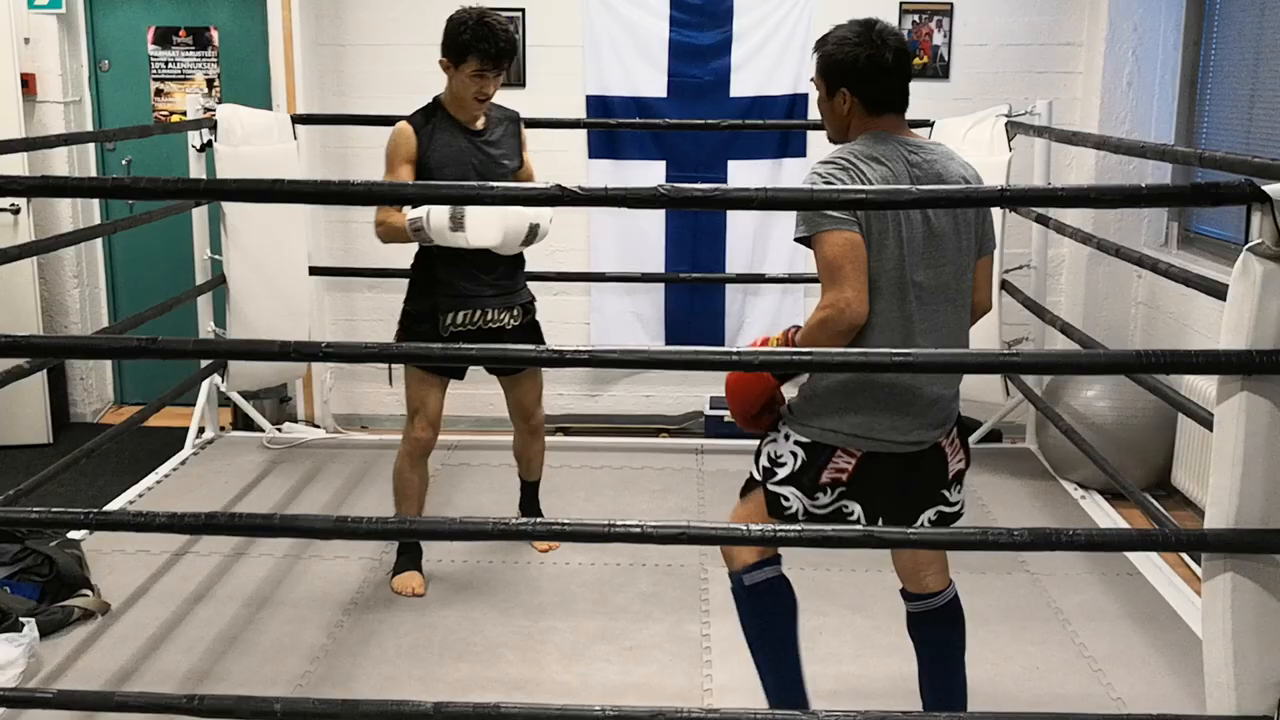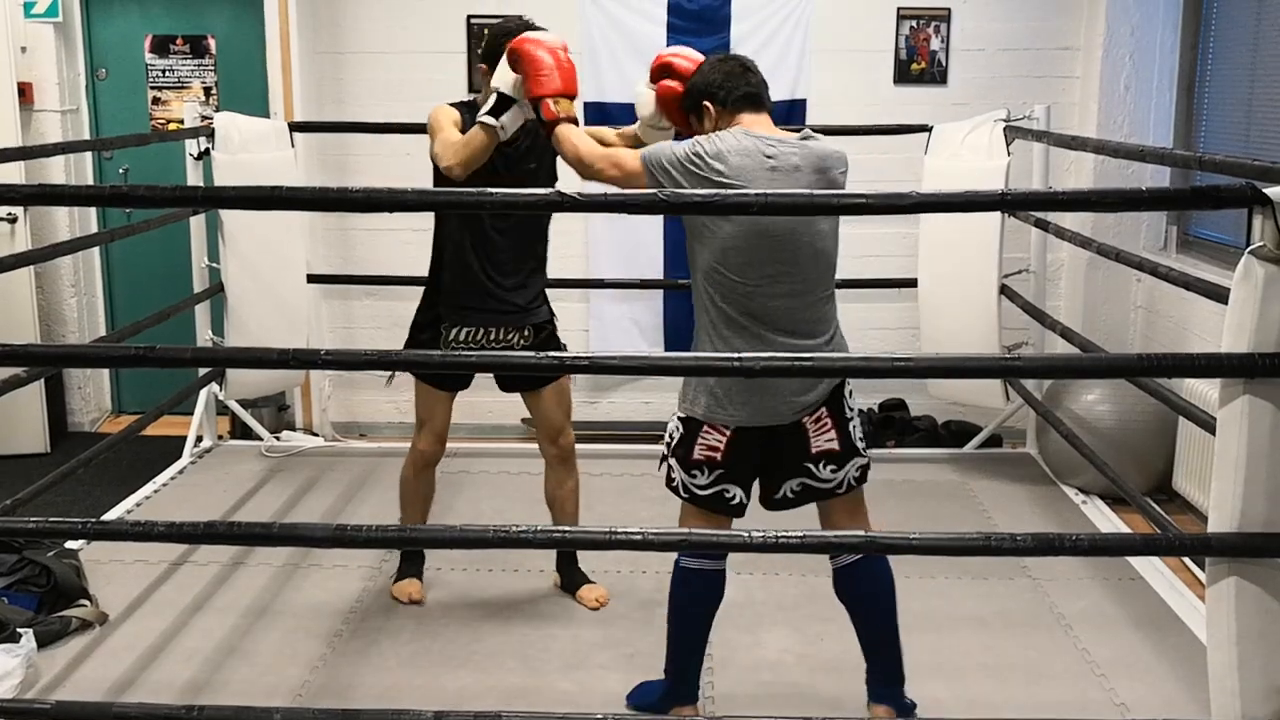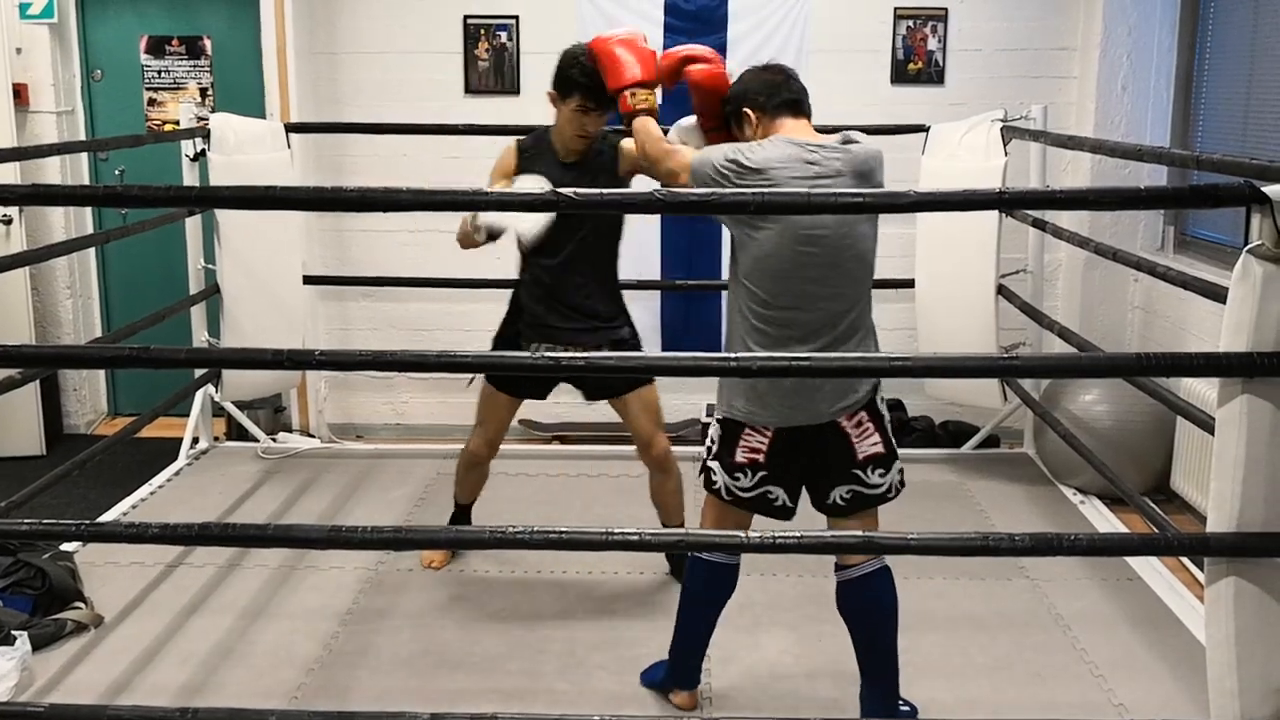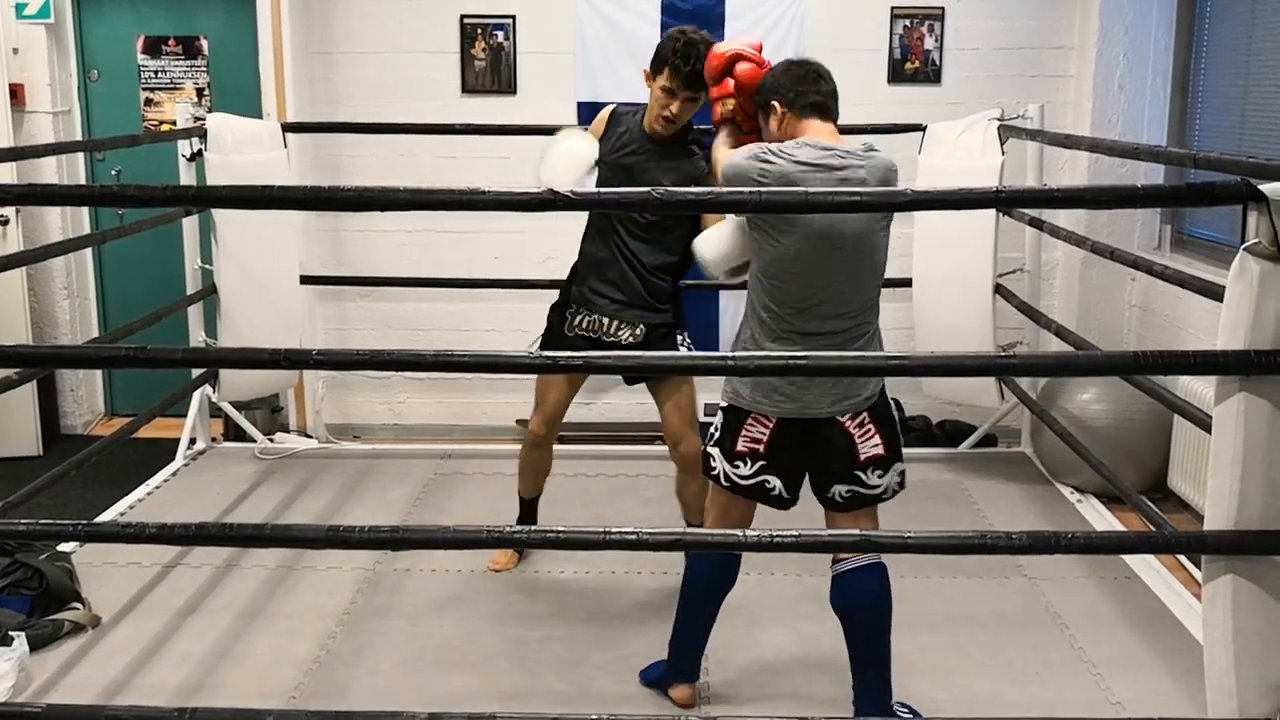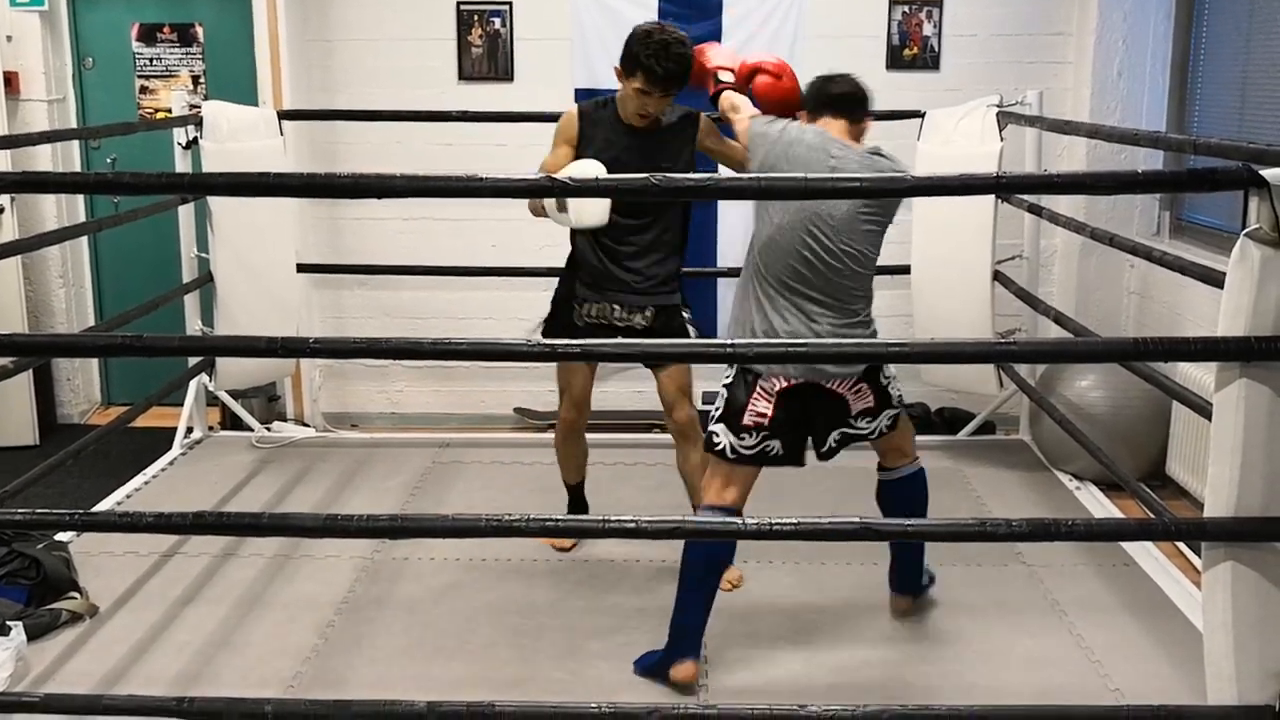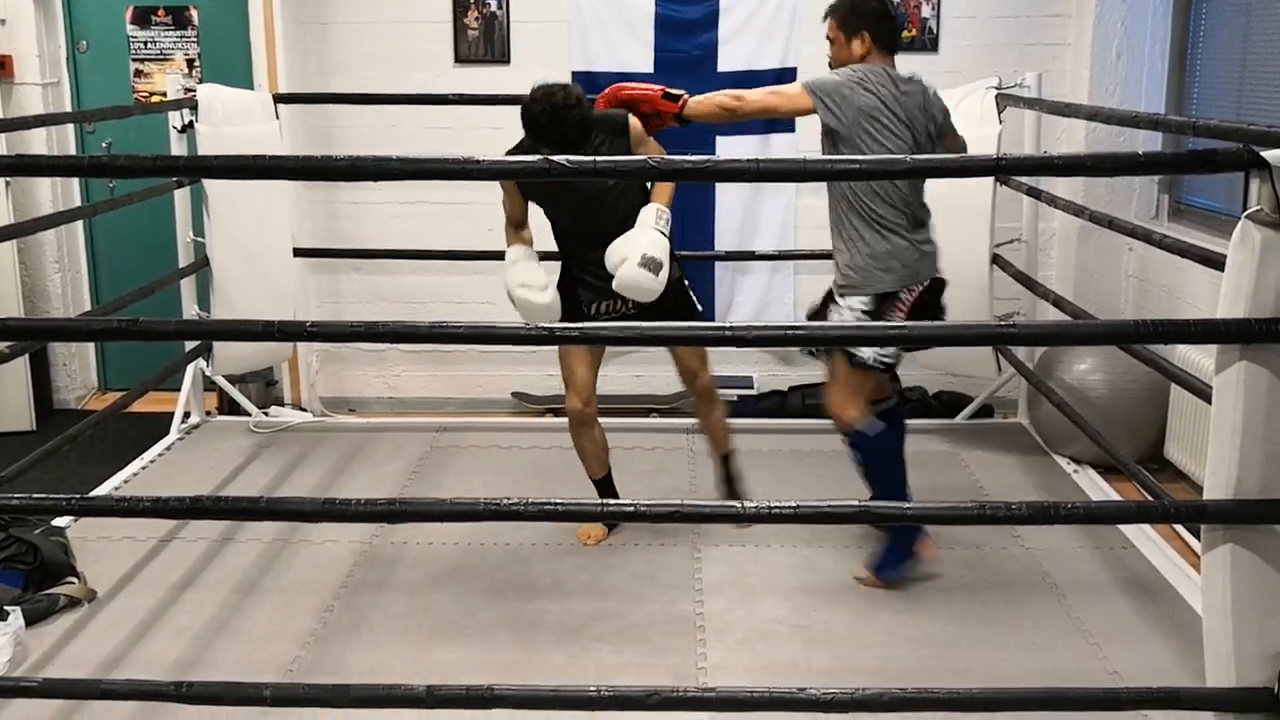
dt=0.7s
person 1, frame 1
left shoulder: (838, 174)
right shoulder: (962, 176)
left elbow: (846, 309)
right elbow: (978, 300)
left wrist: (782, 354)
left hip: (841, 423)
right hip: (930, 420)
left knee: (746, 545)
right knee: (926, 577)
left ankle: (791, 712)
right ankle: (948, 710)
person 1, frame 2
left shoulder: (701, 160)
right shoulder: (828, 160)
left elbow: (595, 164)
left wrist: (553, 107)
right wrist: (695, 88)
left hip: (725, 400)
right hip: (817, 391)
left knee: (702, 542)
right knee: (851, 533)
person 1, frame 3
left shoulder: (739, 167)
right shoulder: (865, 160)
left elbow: (659, 156)
left wrist: (634, 97)
right wrist: (716, 89)
left hip: (759, 403)
right hip: (848, 399)
left knee: (719, 538)
right knee: (860, 549)
person 1, frame 4
left shoulder: (759, 166)
right shoulder: (881, 170)
left elbow: (725, 157)
left wrist: (731, 115)
right wrist: (764, 89)
left hip: (765, 393)
right hip: (852, 392)
left knee: (720, 528)
right knee: (857, 544)
person 1, frame 5
left shoulder: (783, 140)
right shoulder: (888, 181)
left elbow: (736, 112)
left wrist: (724, 79)
right wrist: (783, 95)
left hip: (768, 357)
right hip: (848, 360)
left knee: (722, 496)
right knee: (900, 453)
left ankle: (683, 653)
right ankle: (909, 585)
person 1, frame 6
left shoulder: (844, 88)
right shoulder: (922, 96)
left elbow: (744, 104)
right elbow: (957, 150)
left wrist: (672, 104)
left hip: (876, 277)
right hip: (915, 272)
left knee: (844, 403)
right knee: (878, 388)
left ankle: (905, 533)
right ankle: (891, 505)
person 2, frame 1
left shoulder: (510, 124)
right shoulder: (412, 134)
right elbow: (386, 226)
left wrist: (533, 220)
right wrist: (430, 223)
left hip: (508, 299)
right hip: (439, 305)
left knee: (530, 421)
right knee: (421, 435)
left ankle: (529, 504)
right ankle: (408, 552)
person 2, frame 2
left shoulder: (550, 128)
right shoulder: (452, 120)
right elbow: (455, 165)
right wrist: (507, 103)
left hip: (524, 315)
right hip: (451, 316)
left knee: (559, 443)
right knee: (427, 447)
left ankle: (566, 565)
right ankle: (411, 557)
person 2, frame 3
left shoulder: (623, 153)
right shoulder: (521, 154)
right elbow: (465, 237)
right wrist: (490, 221)
left hip: (605, 330)
right hip: (534, 327)
left knee: (658, 451)
right knee: (483, 444)
left ankle: (680, 555)
right ankle: (457, 526)
person 2, frame 4
left shoulder: (705, 163)
right shoulder: (613, 120)
right elbow: (570, 166)
right wrist: (564, 166)
left hip: (653, 317)
right hip: (584, 303)
left knee: (687, 448)
right knee: (540, 429)
right ankle: (524, 528)
person 2, frame 5
left shoulder: (688, 128)
right shoulder: (577, 122)
left elbow: (746, 162)
right elbow: (536, 205)
right wrist: (552, 200)
left hip: (658, 293)
right hip: (585, 291)
left knee: (684, 419)
right knee: (570, 415)
right ankle: (576, 508)
person 2, frame 6
left shoulder: (622, 128)
right elbow: (517, 225)
left wrist: (654, 224)
right wrist: (521, 264)
left hip: (647, 271)
right hip: (583, 286)
left knee: (703, 386)
right knee: (580, 407)
left ankle: (729, 482)
right ankle: (609, 502)
